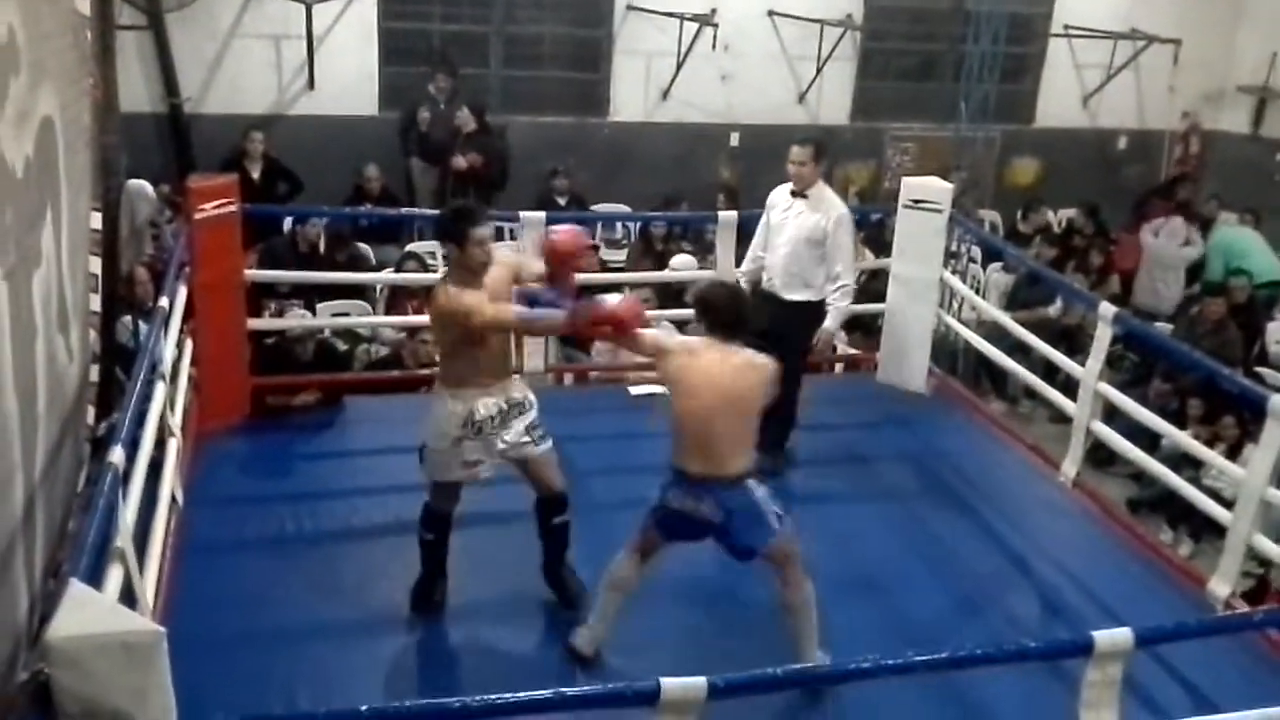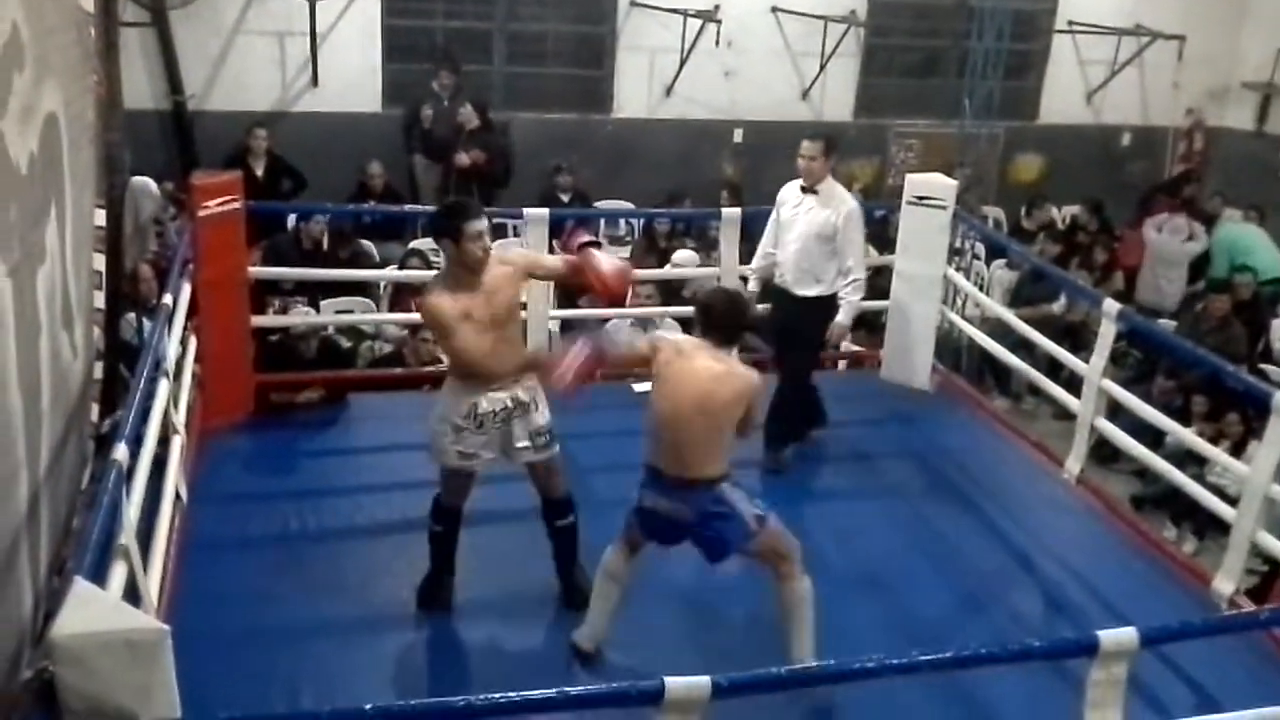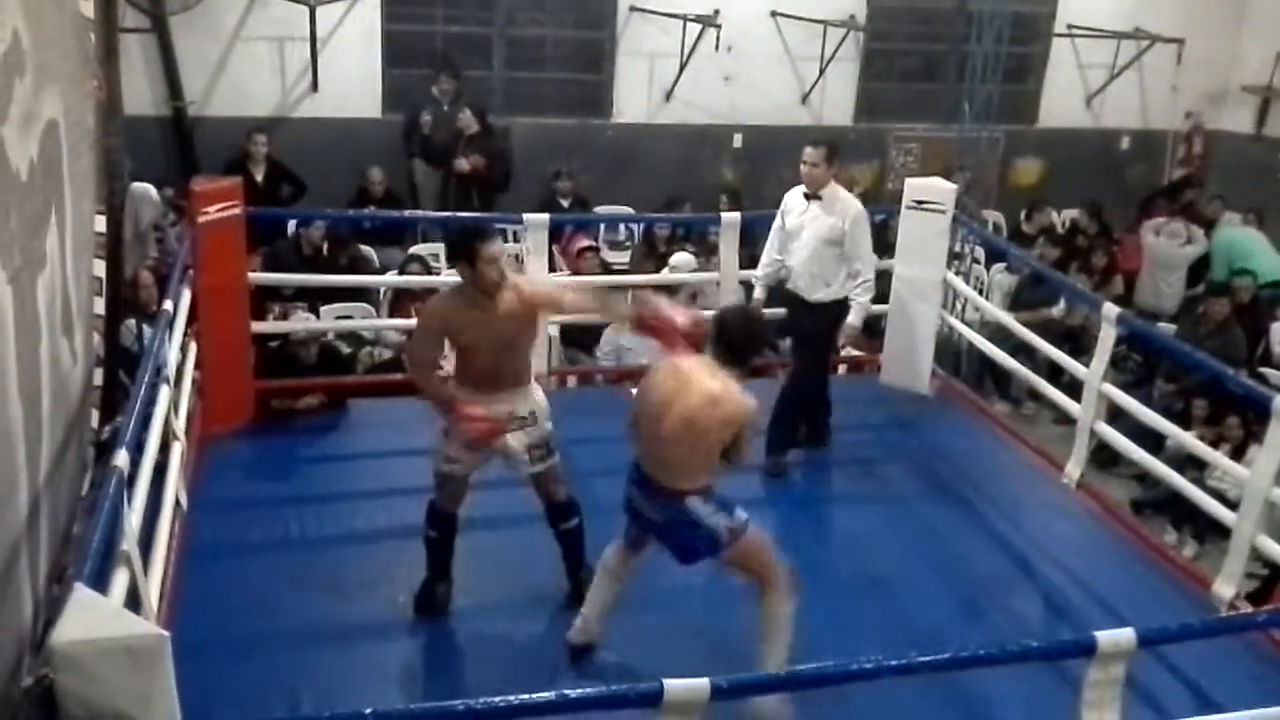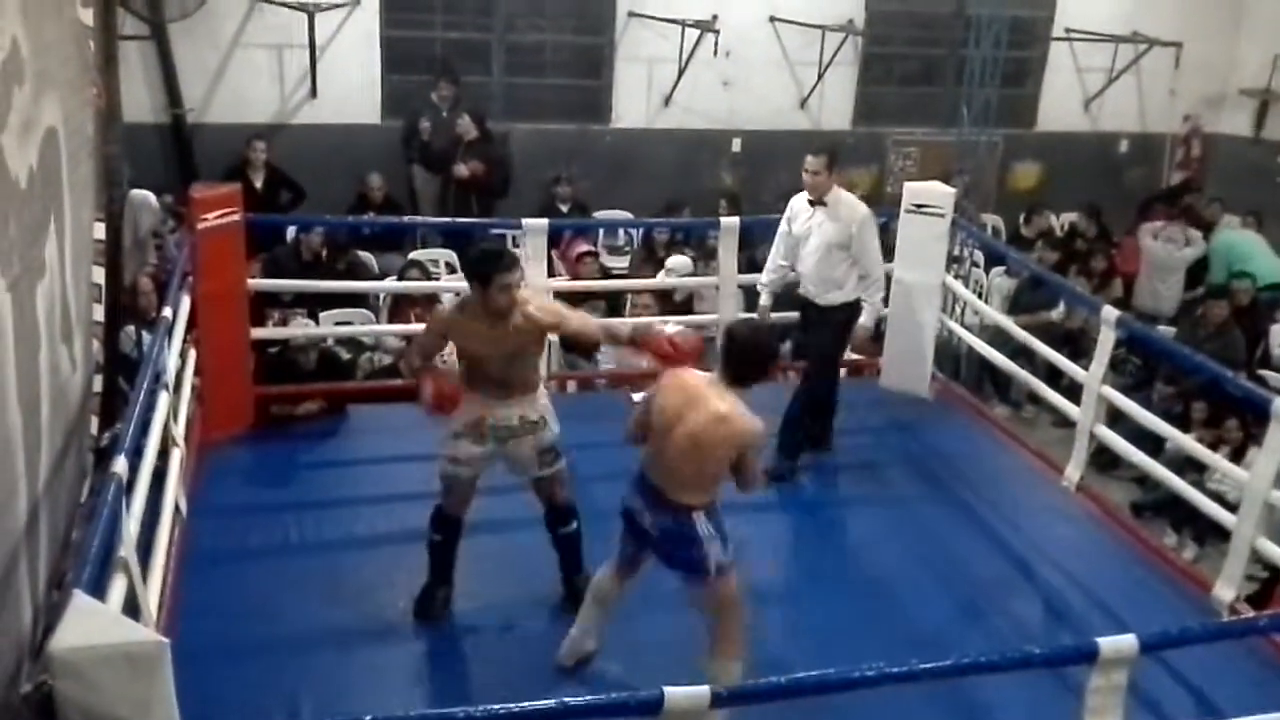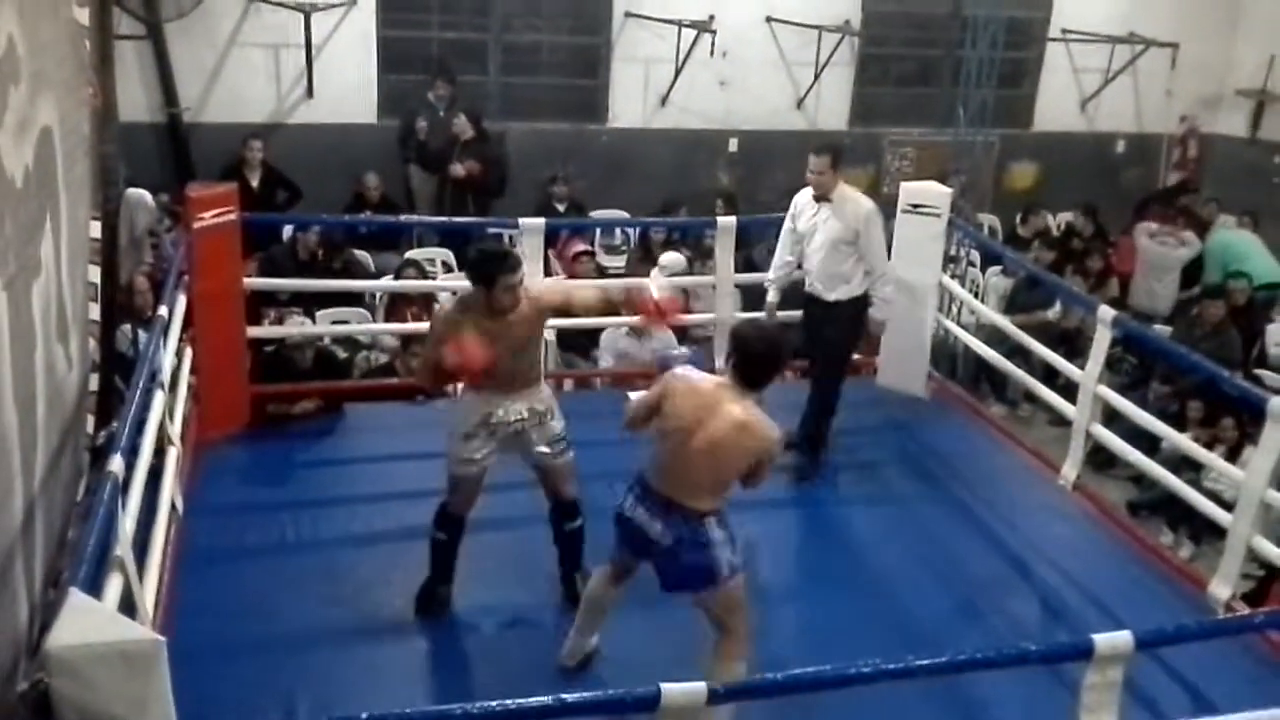
dt=0.1s
person 1, frame 1
left shoulder: (503, 264)
right shoulder: (450, 298)
left elbow: (551, 278)
right elbow: (527, 322)
left wrist: (561, 262)
right wrist: (595, 316)
left hip: (509, 395)
right hip: (461, 406)
left knee: (553, 489)
right knee: (442, 501)
left ankle: (556, 566)
right ankle: (432, 578)
person 1, frame 2
left shoulder: (511, 264)
right shoulder: (437, 300)
left elbow: (567, 268)
right elbow: (483, 364)
left wrist: (590, 263)
right wrist: (546, 362)
left hip: (519, 394)
right hip: (467, 399)
left knee: (555, 489)
right knee: (452, 497)
left ankle: (570, 568)
right ankle: (440, 574)
person 1, frame 3
left shoulder: (530, 293)
right shoulder: (440, 309)
left elbow: (590, 302)
right elbow: (419, 369)
left wrist: (645, 315)
right wrist: (456, 408)
left hip: (521, 403)
right hip: (471, 407)
left knee: (557, 495)
right knee: (446, 502)
left ankle: (578, 572)
right ankle: (437, 579)
person 1, frame 4
left shoulder: (540, 313)
right shoulder: (449, 319)
left elbow: (598, 330)
right elbow: (419, 355)
left wrist: (648, 340)
right wrist: (431, 382)
left hip: (529, 407)
right hip: (476, 409)
left knee: (559, 499)
right knee: (452, 505)
left ankle: (575, 576)
right ankle: (438, 584)
person 1, frame 5
left shoulder: (540, 298)
right shoulder: (451, 320)
left elbow: (594, 300)
right elbow: (427, 377)
left wrist: (633, 299)
right wrist: (448, 370)
left hip: (533, 401)
right hip: (481, 407)
left knee: (566, 496)
right knee: (457, 504)
left ankle: (573, 573)
right ankle: (438, 581)
person 2, frame 1
left shoulder: (677, 350)
right shoulder: (765, 368)
left elbow: (622, 332)
left hip: (685, 490)
right hip: (737, 494)
left knee: (637, 552)
right knee: (791, 568)
left ankle: (588, 640)
right ankle: (812, 662)
person 2, frame 2
left shoulder: (666, 346)
right shoulder: (749, 382)
left elbow: (612, 354)
left wrist: (591, 348)
left hip: (656, 489)
right hip: (712, 501)
left knee: (625, 548)
right knee: (790, 563)
left ankle: (588, 638)
right ankle: (803, 667)
person 2, frame 3
left shoulder: (668, 363)
right shoulder: (742, 406)
left elbow: (636, 427)
right elbow: (732, 458)
left hip: (642, 488)
right hip: (691, 507)
left knee: (627, 544)
right knee: (776, 580)
left ankle: (583, 633)
person 2, frame 4
left shoulder: (674, 379)
right shoulder: (750, 429)
left elbow: (635, 434)
right elbow: (749, 484)
left hip: (644, 498)
right hip: (689, 523)
left knee: (622, 566)
right knee: (729, 632)
left ankle: (574, 648)
person 2, frame 5
left shoulder: (681, 380)
right shoulder: (767, 435)
left elbow: (631, 420)
left hip: (643, 504)
right hip: (696, 531)
left knee: (616, 571)
right knee: (734, 633)
left ankle: (575, 649)
person 3, frame 1
left shoulder: (834, 212)
right shoulder: (777, 196)
left elbow: (842, 274)
left wrist: (832, 321)
right wrist: (743, 282)
left hip: (805, 308)
right hip: (768, 298)
left knee: (786, 379)
left ankle: (773, 445)
right ankle: (766, 436)
person 3, frame 2
left shoulder: (845, 207)
right shoulder: (787, 193)
left elbow: (854, 268)
right elbow: (770, 242)
left wrist: (844, 316)
right wrist: (754, 280)
left hip: (816, 303)
right hip: (783, 294)
left knee: (793, 372)
right knee: (789, 366)
left ankle: (776, 442)
right ankle: (809, 419)
person 3, frame 3
left shoulder: (850, 211)
right shoulder: (791, 199)
left elbow: (863, 269)
right elbow: (775, 249)
left wrist: (855, 317)
right wrist: (760, 288)
left hip: (827, 307)
right hip: (795, 299)
left knee: (803, 376)
right knee: (809, 372)
left ankle: (777, 445)
right ankle: (816, 430)
person 3, frame 4
left shoulder: (857, 214)
right shoulder: (796, 205)
left elbow: (872, 270)
right elbow: (782, 254)
left wrist: (867, 317)
right wrist: (766, 294)
left hip: (840, 310)
right hip: (809, 303)
left knee: (816, 378)
right knee: (820, 375)
left ankle: (788, 451)
right ankle: (818, 435)
person 3, frame 5
left shoulder: (862, 210)
right shoulder: (800, 201)
left elbow: (878, 265)
right elbow: (787, 250)
left wrist: (878, 310)
right wrist: (773, 291)
left hip: (847, 305)
right hip: (814, 299)
left knee: (829, 375)
right knee: (820, 372)
left ankle: (810, 449)
right ankle: (815, 433)
